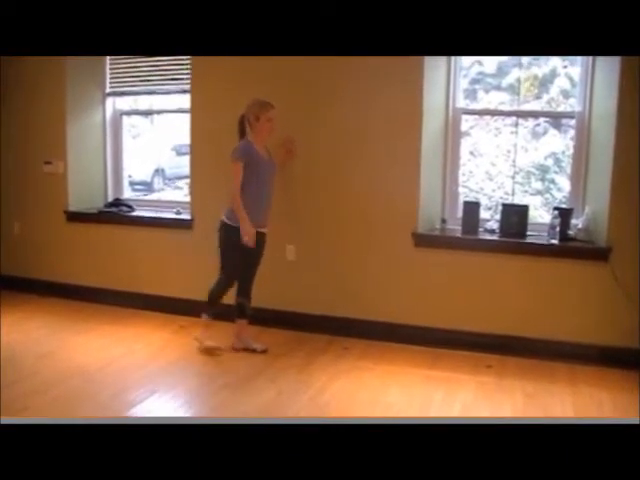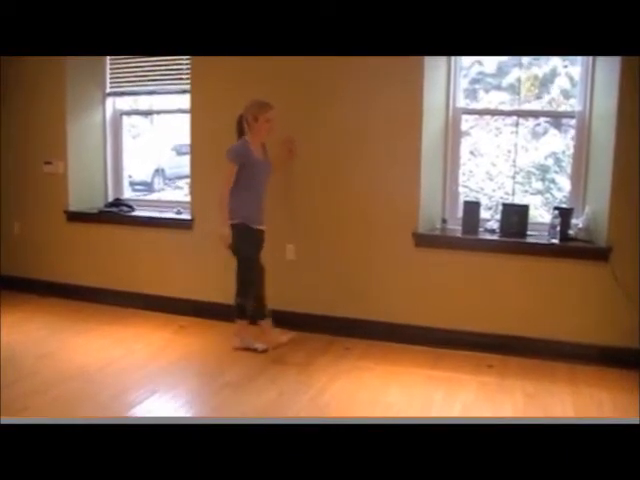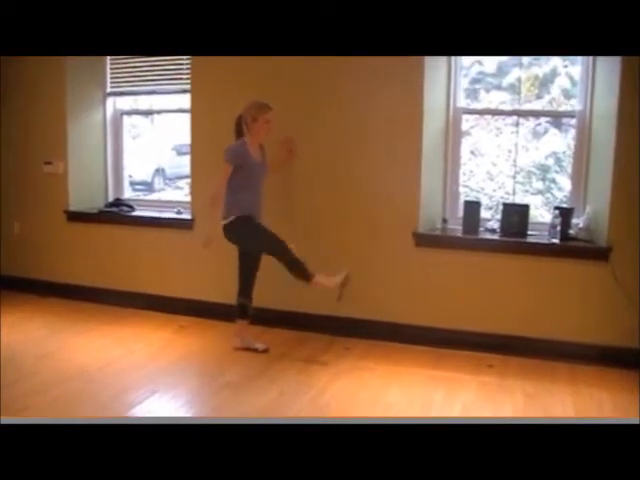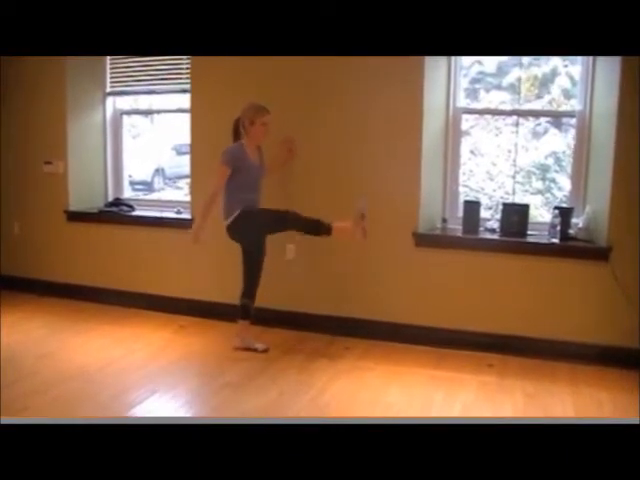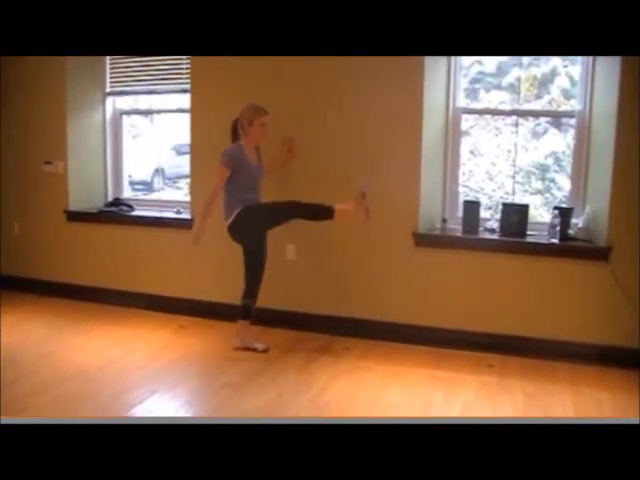
dt=0.1s
person 1, frame 1
left shoulder: (266, 150)
right shoulder: (242, 149)
right elbow: (234, 190)
left wrist: (283, 159)
right wrist: (245, 223)
left hip: (258, 227)
right hip: (236, 225)
left knee: (246, 280)
right knee: (228, 277)
left ankle: (241, 336)
right ankle: (204, 330)
person 1, frame 2
left shoulder: (262, 148)
right shoulder: (238, 149)
right elbow: (226, 189)
left wrist: (283, 158)
right wrist: (225, 224)
left hip: (253, 225)
right hip: (236, 224)
left knee: (248, 278)
right knee: (255, 272)
left ankle: (242, 336)
right ankle: (268, 331)
person 1, frame 3
left shoulder: (259, 150)
right shoulder: (235, 150)
right elbow: (219, 189)
left wrist: (283, 158)
left hip: (250, 223)
right hip: (236, 221)
left knee: (248, 278)
right knee: (279, 248)
left ankle: (242, 336)
right ankle: (322, 282)
person 1, frame 4
left shoulder: (258, 152)
right shoulder: (233, 153)
right elbow: (215, 190)
left wrist: (282, 158)
right wrist: (201, 222)
left hip: (254, 221)
right hip: (240, 219)
left knee: (252, 280)
right knee: (290, 218)
left ankle: (243, 336)
right ankle: (348, 227)
person 1, frame 5
left shoulder: (256, 152)
right shoulder: (232, 154)
right elbow: (215, 191)
left wrist: (282, 159)
right wrist: (201, 224)
left hip: (252, 222)
right hip: (241, 219)
left knee: (254, 279)
right knee: (292, 208)
left ankle: (243, 336)
right ankle: (352, 208)
